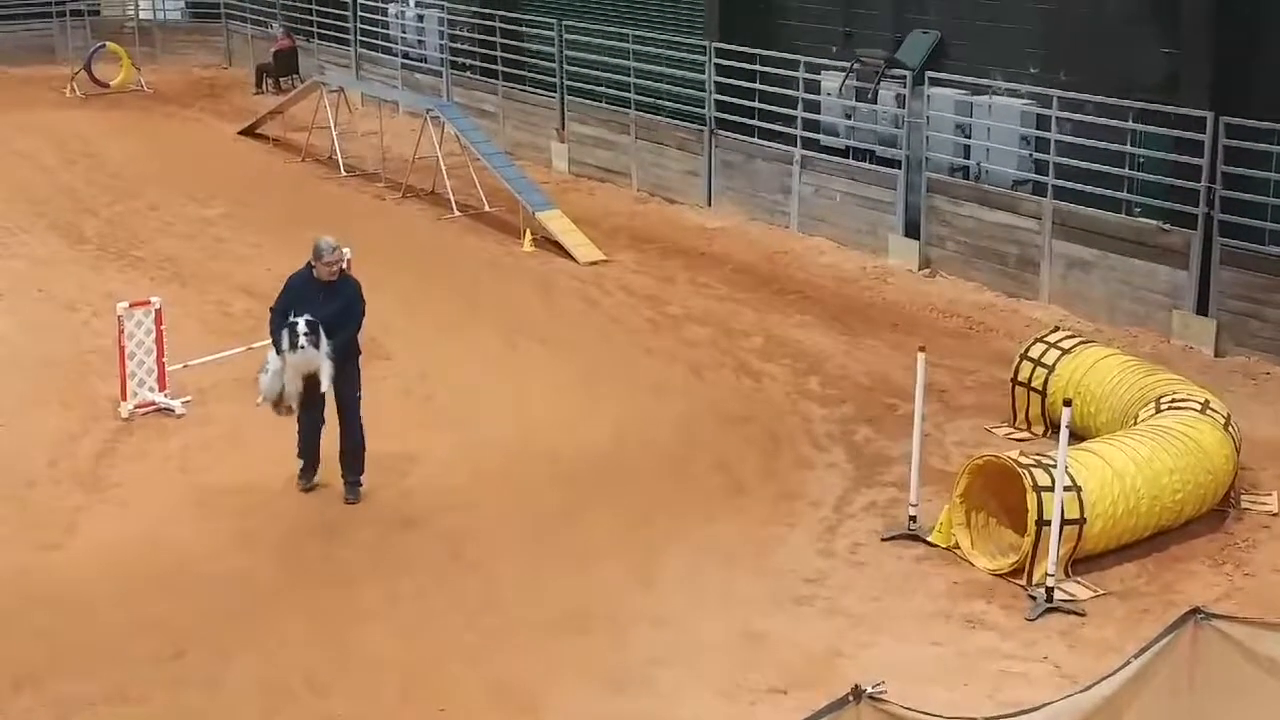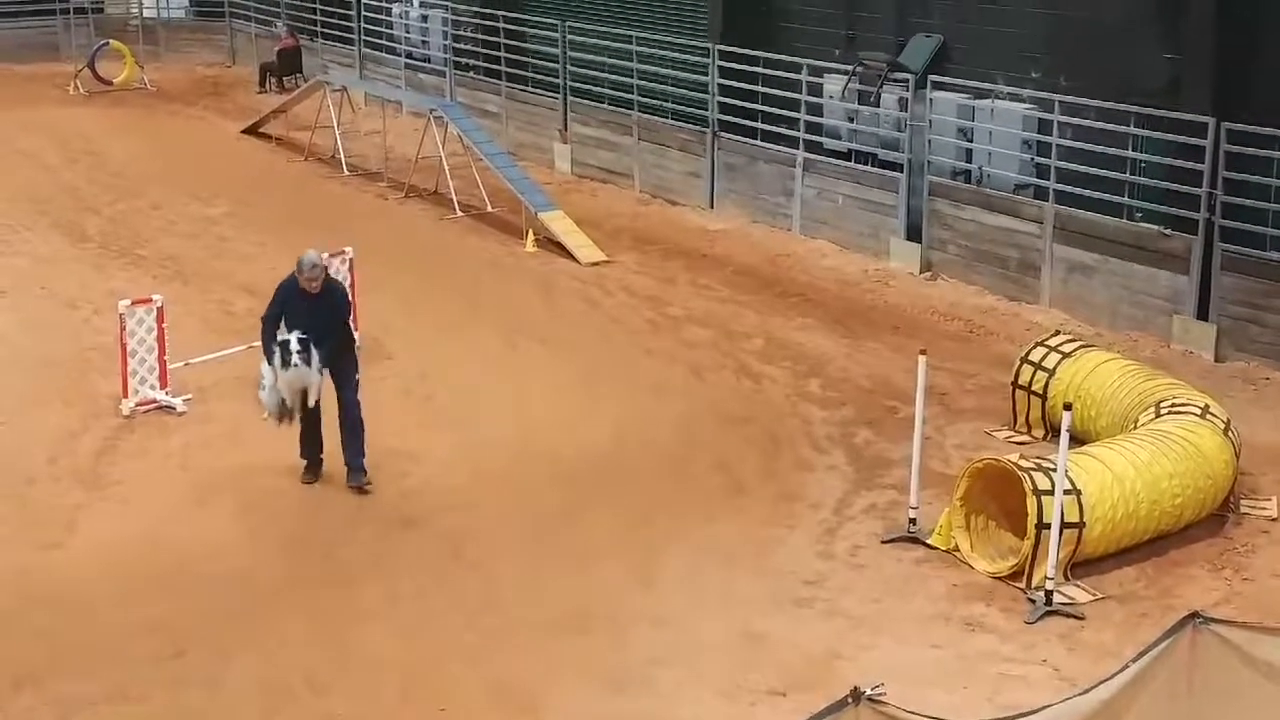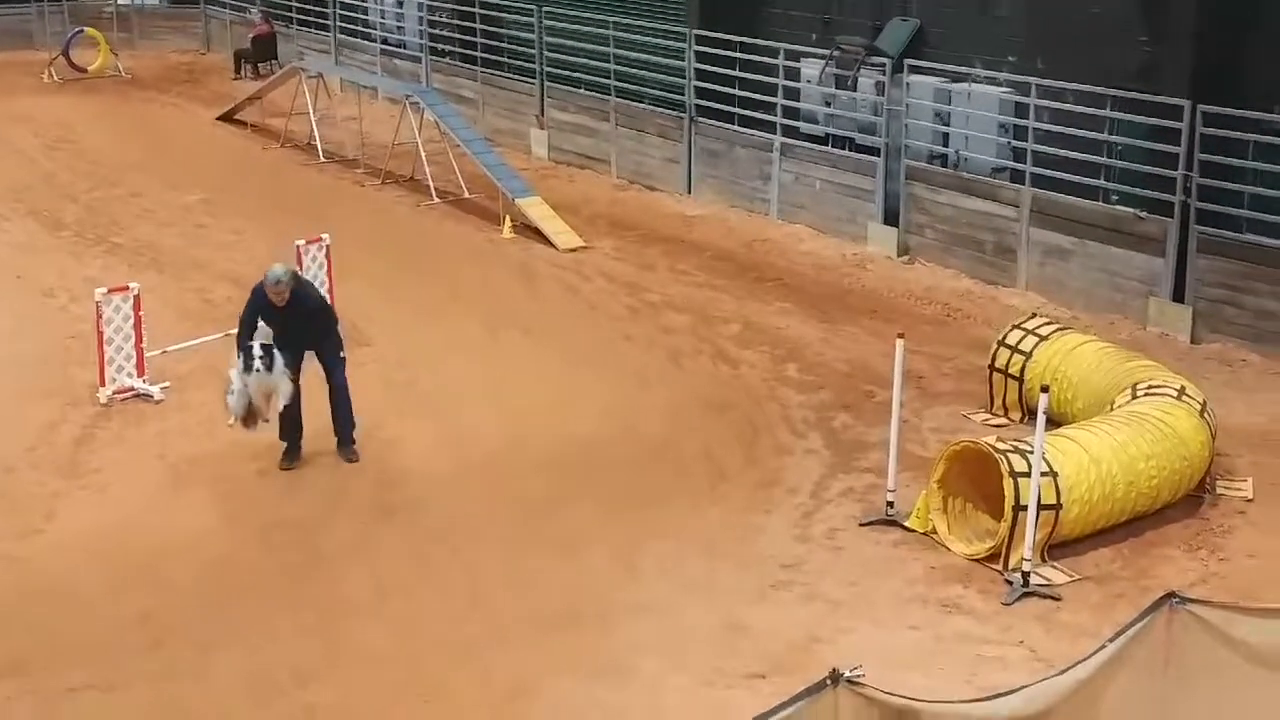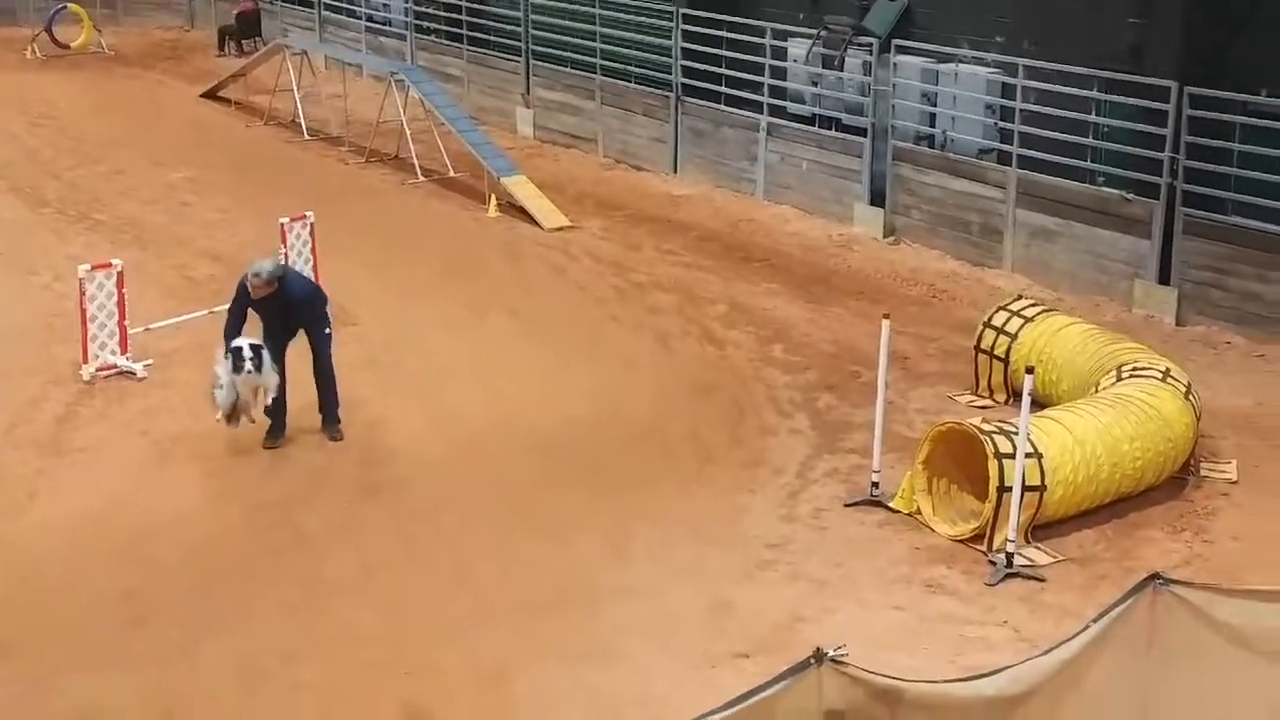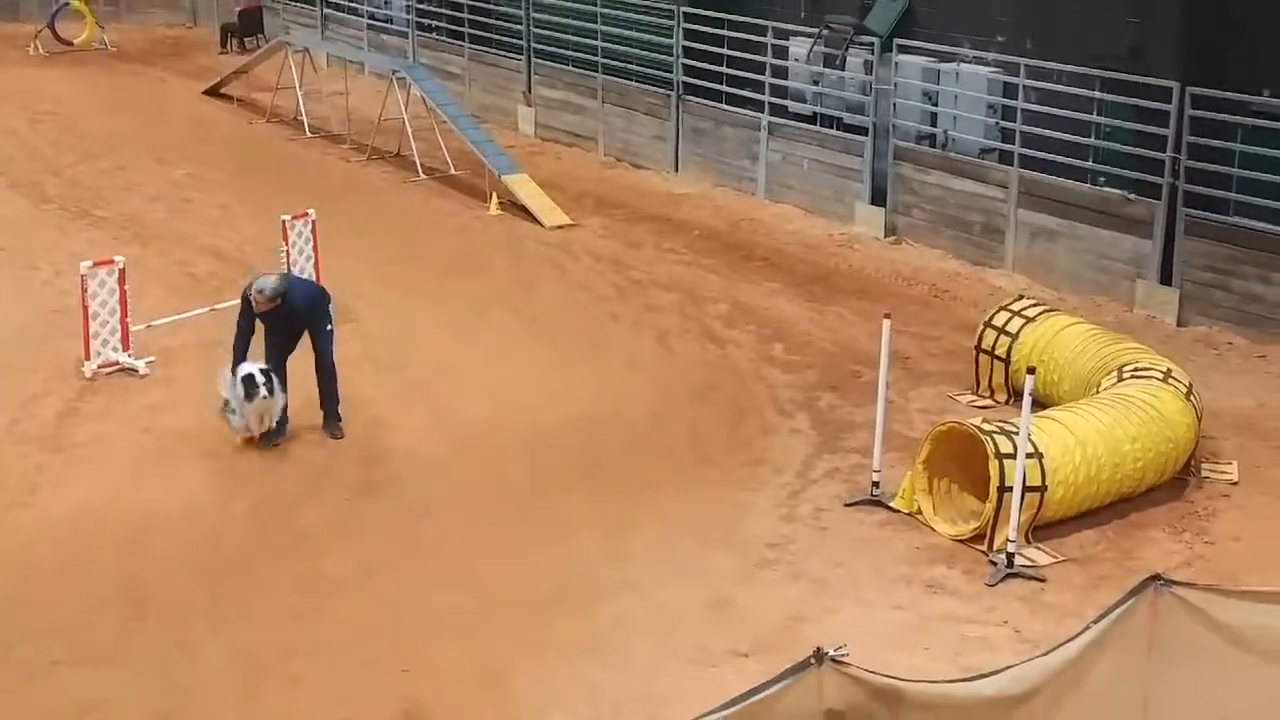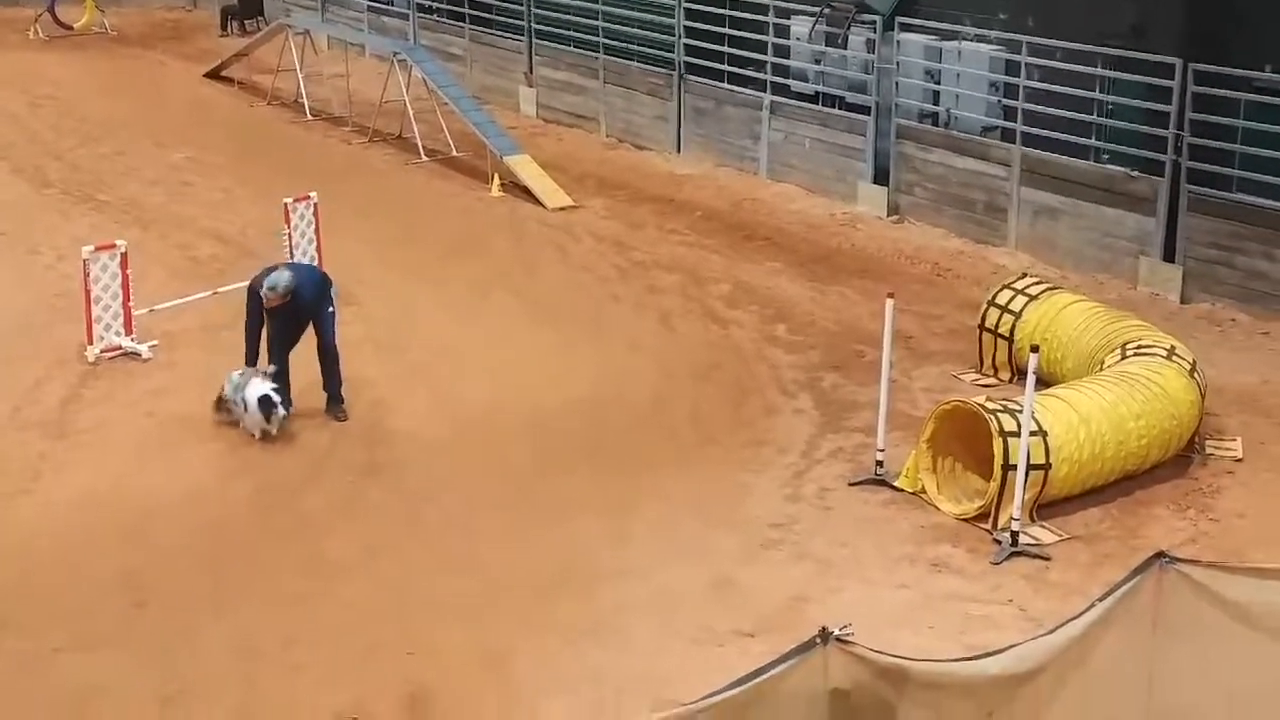
dt=0.3s
person 1, frame 1
left shoulder: (350, 286)
right shoulder: (297, 282)
left elbow: (353, 327)
right elbow: (278, 315)
left wrist: (329, 349)
right wrist: (282, 347)
left hip: (343, 359)
left knee: (350, 417)
right knee: (309, 414)
left ankle: (352, 479)
right ankle: (309, 465)
person 1, frame 2
left shoulder: (337, 292)
right shoulder: (286, 289)
left elbow: (341, 333)
right elbow: (269, 323)
left wrist: (319, 361)
right wrist: (272, 358)
left hip: (339, 351)
left knee: (349, 404)
right knee: (308, 406)
left ankle: (355, 469)
right ankle: (312, 461)
person 1, frame 3
left shoulder: (309, 296)
right shoulder: (259, 294)
left elbow: (317, 332)
right elbow: (246, 327)
left wrist: (285, 361)
left hip: (322, 335)
right hip: (286, 338)
left knee: (337, 381)
left ankle: (345, 441)
right ankle: (292, 446)
person 1, frame 4
left shoulder: (296, 292)
right shoulder: (247, 285)
left elbow: (290, 330)
right elbow: (235, 319)
left hip: (312, 311)
right hip: (276, 316)
left knee: (323, 360)
right knee: (273, 363)
left ankle: (330, 420)
right ankle: (277, 425)
person 1, frame 5
left shoulder: (298, 301)
right shoulder: (250, 295)
left elbow: (290, 340)
right elbow: (243, 334)
left hip: (315, 310)
left knee: (325, 360)
right knee: (274, 364)
left ankle: (331, 418)
right ankle: (277, 423)
person 1, frame 6
left shoulder: (306, 297)
right shoulder: (256, 287)
left elbow: (293, 335)
right elbow: (253, 327)
left wrist: (275, 365)
right wrist: (250, 366)
left hip: (318, 293)
left knee: (327, 343)
right knee: (276, 348)
left ankle: (334, 401)
right ankle: (281, 404)
